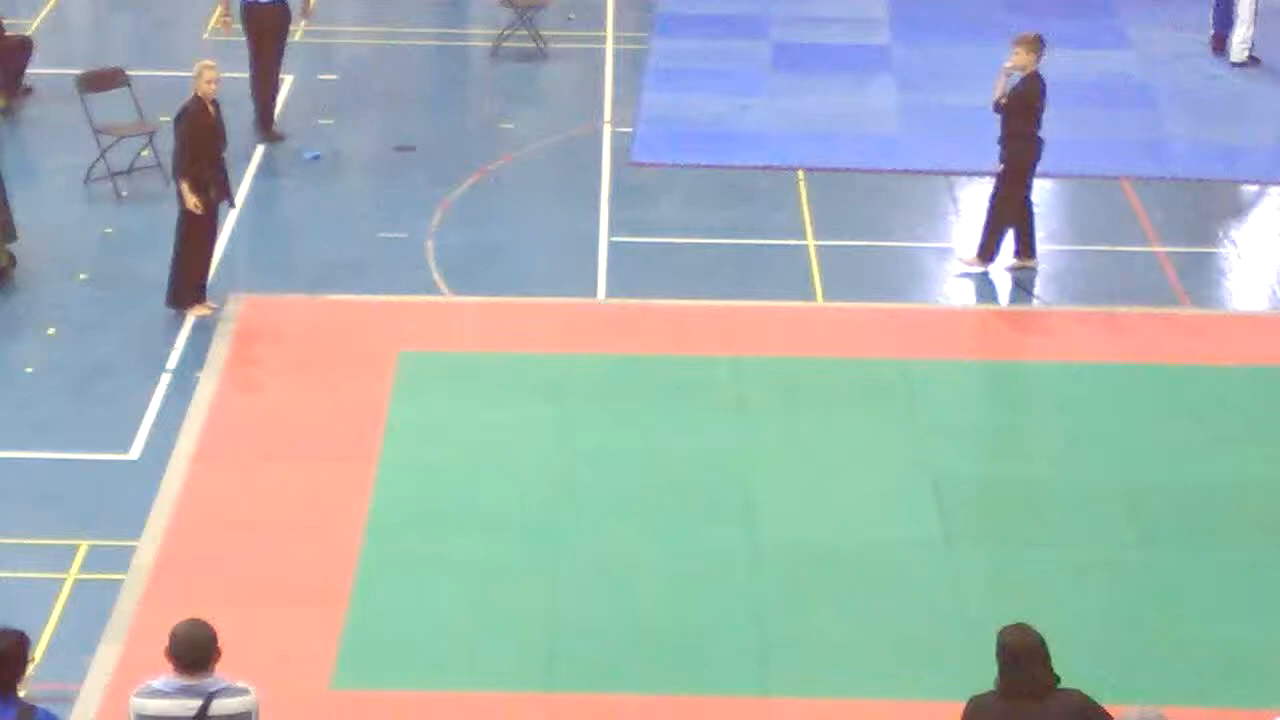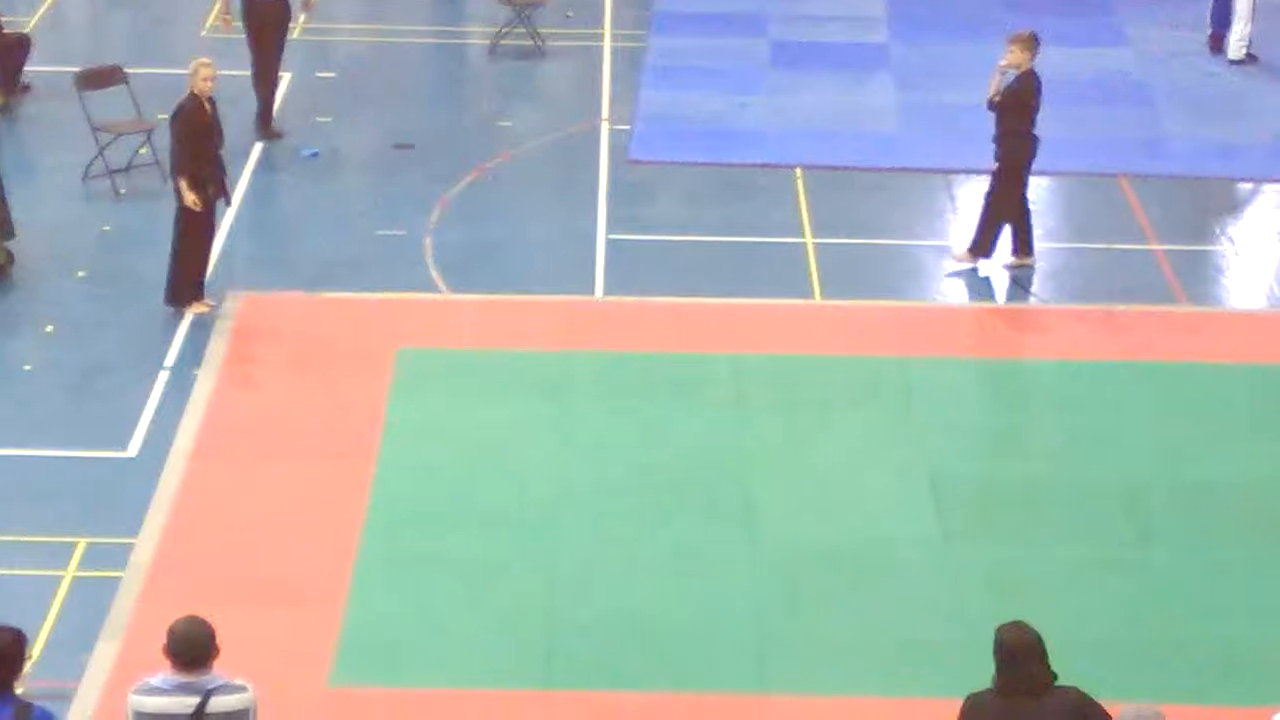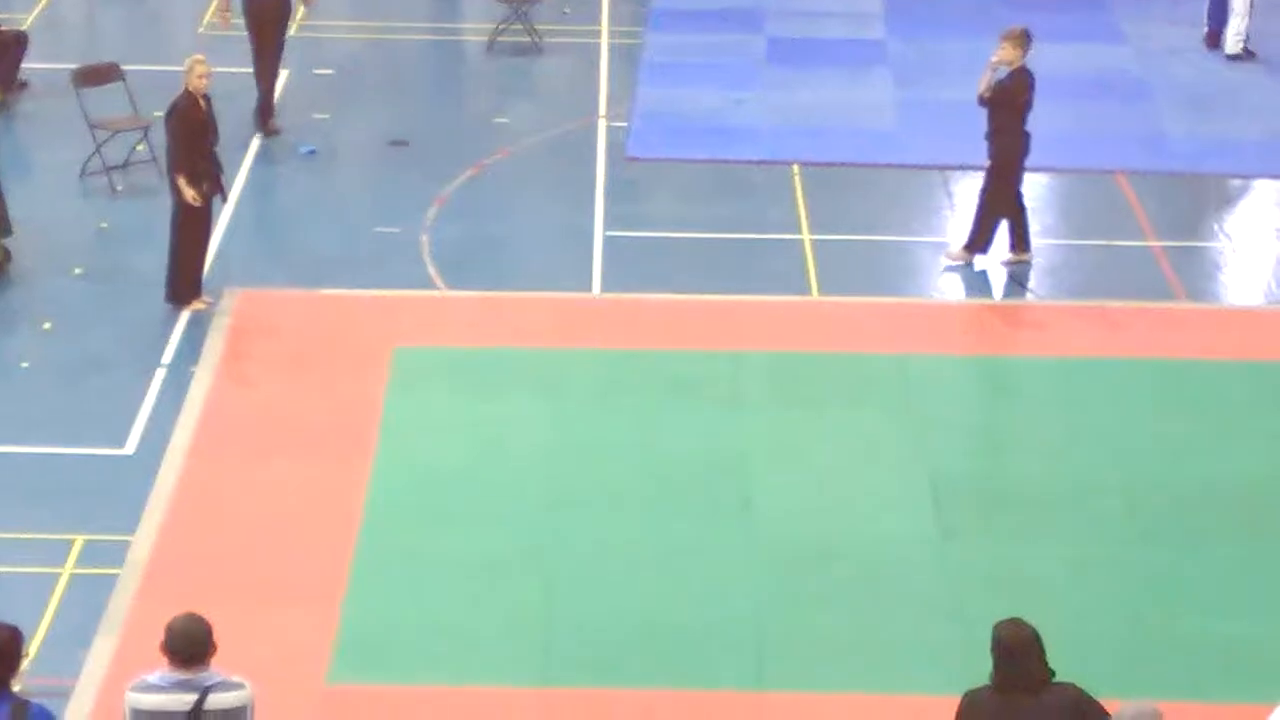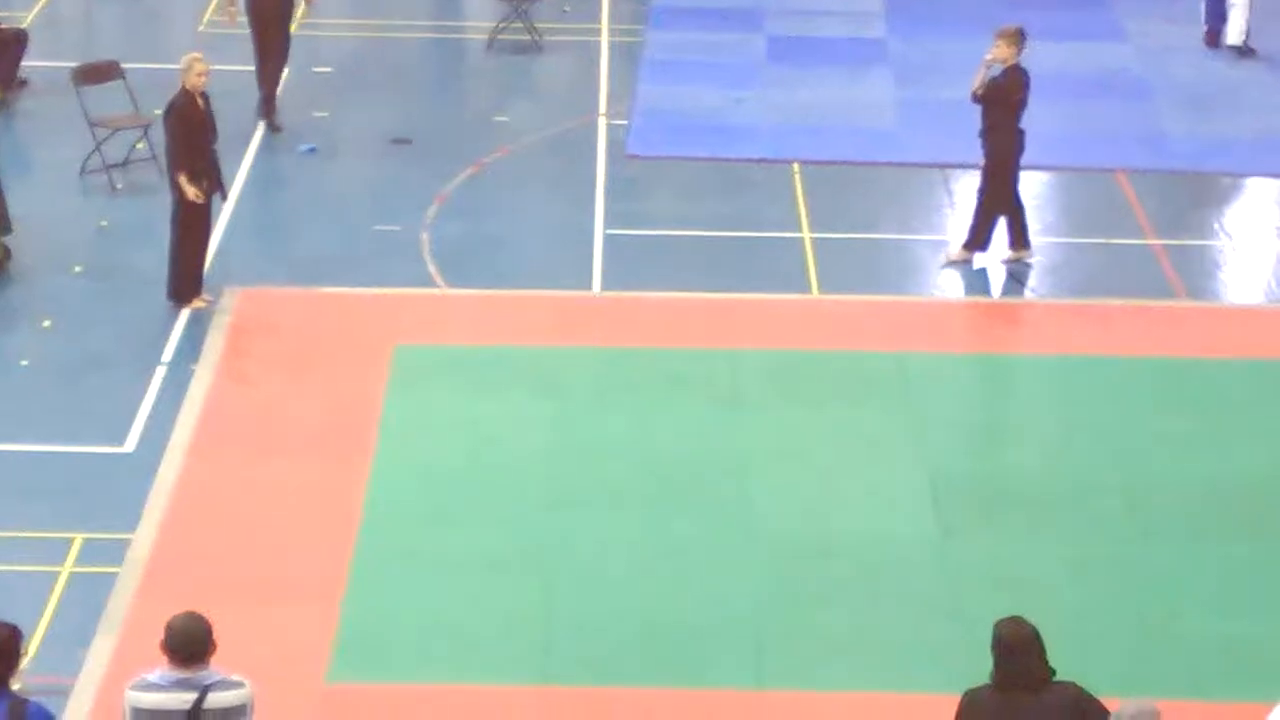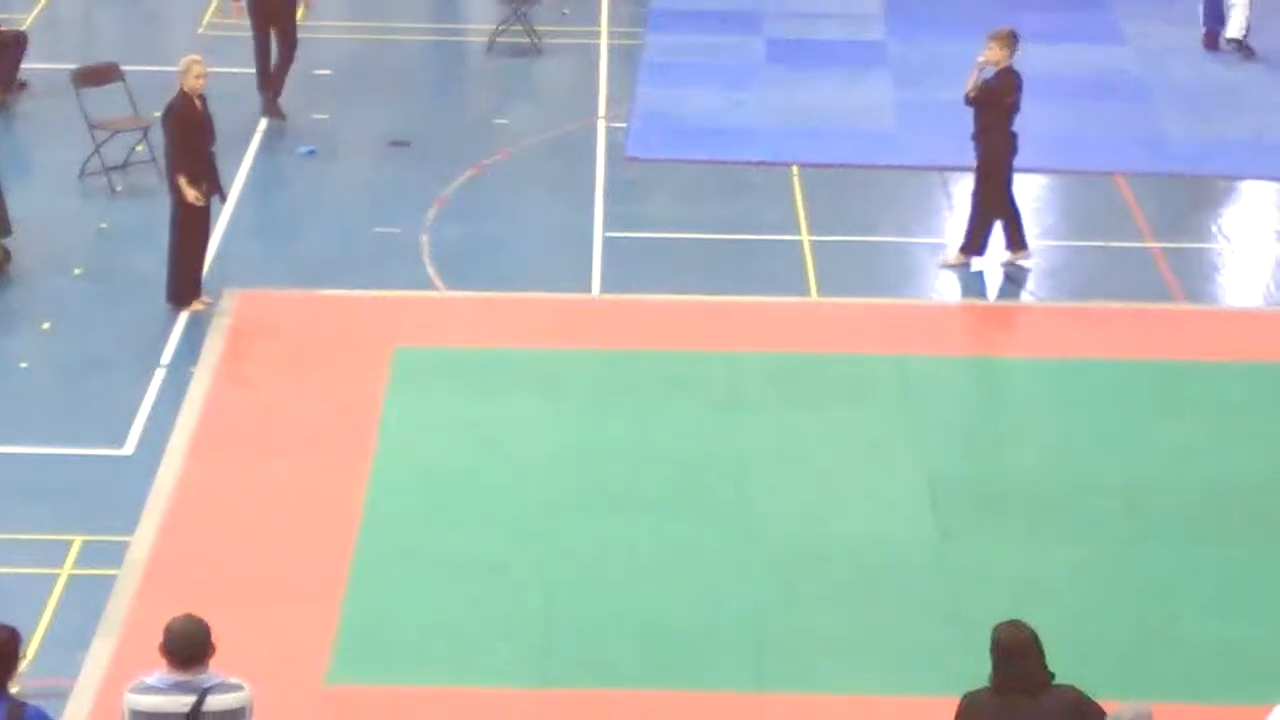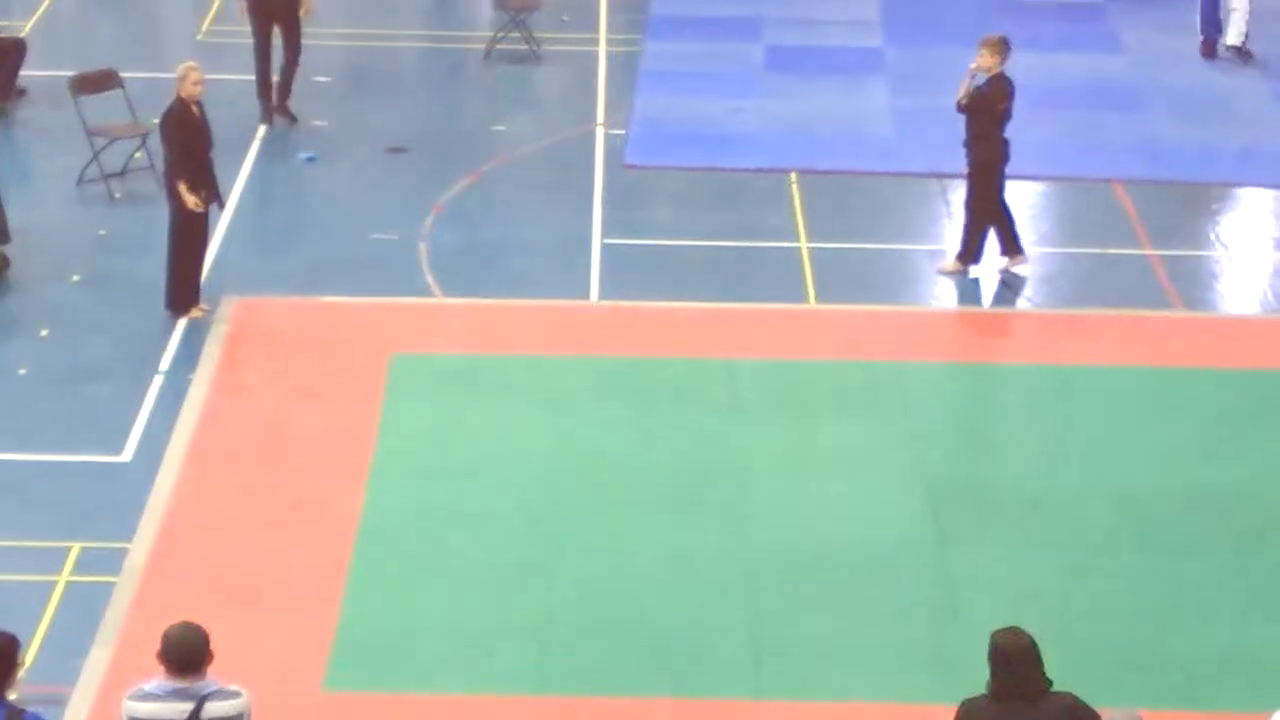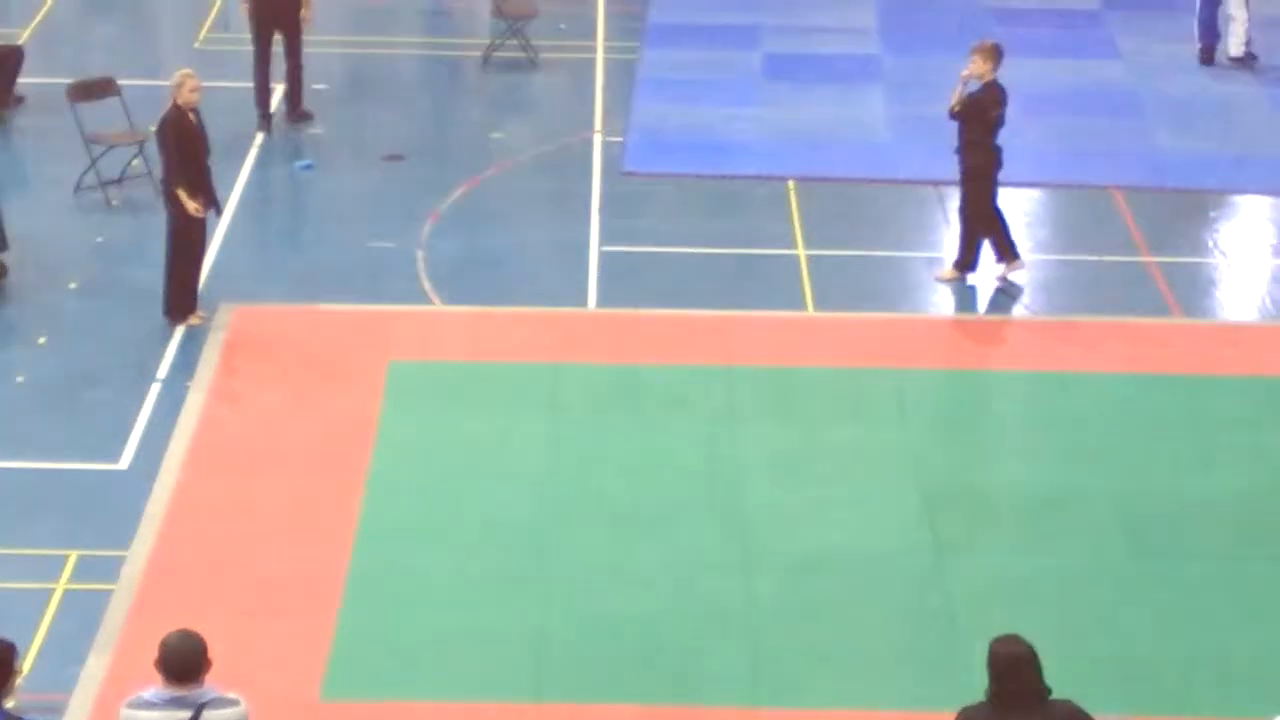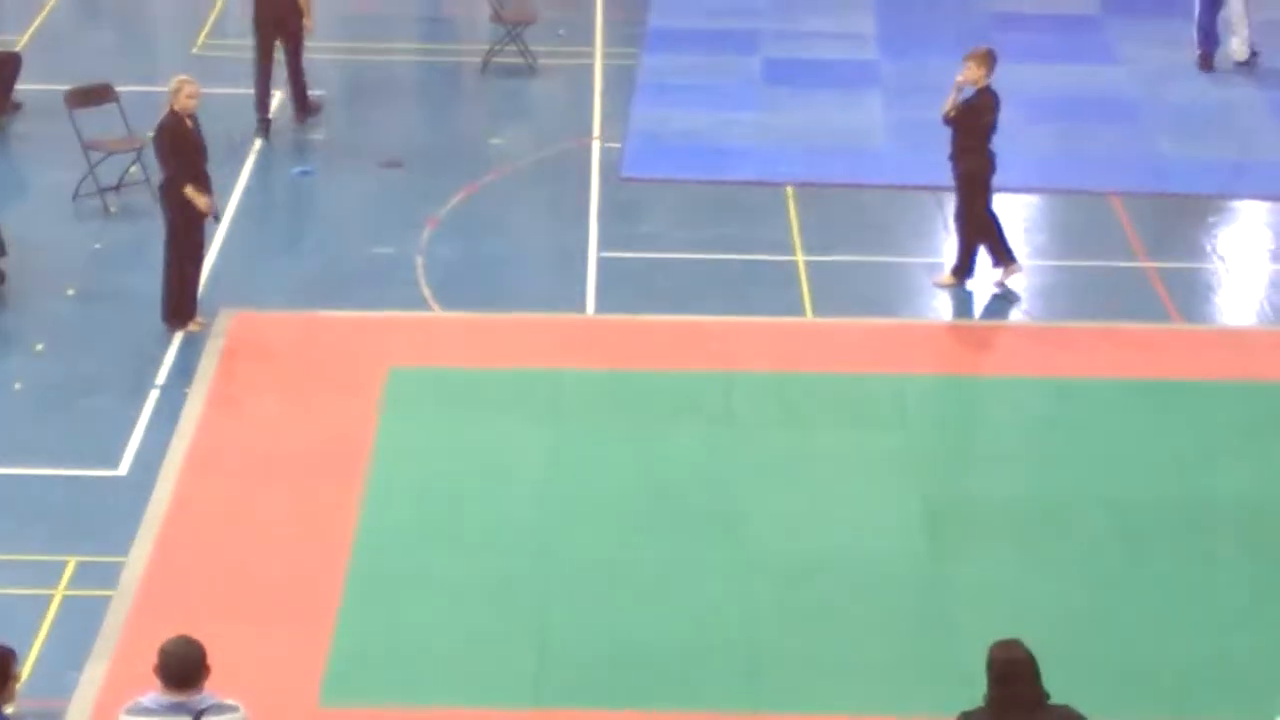
dt=0.1s
person 1, frame 1
left shoulder: (213, 107)
right shoulder: (189, 113)
right elbow: (180, 156)
left wrist: (221, 183)
right wrist: (186, 192)
left hip: (211, 183)
right hip: (194, 185)
left knee: (206, 241)
right knee: (190, 241)
left ankle: (198, 296)
right ankle: (183, 300)
person 1, frame 2
left shoulder: (209, 104)
right shoulder: (185, 110)
right elbow: (178, 154)
left wrist: (218, 180)
right wrist: (185, 190)
left hip: (208, 180)
right hip: (192, 183)
left knee: (204, 238)
right knee: (188, 239)
left ankle: (196, 293)
right ankle: (182, 298)
person 1, frame 3
left shoulder: (205, 101)
right shoulder: (179, 108)
right elbow: (174, 152)
left wrist: (213, 178)
right wrist: (183, 186)
left hip: (204, 177)
right hip: (188, 180)
left knee: (200, 236)
right knee: (186, 237)
left ankle: (193, 291)
right ankle: (181, 296)
person 1, frame 4
left shoulder: (203, 99)
right shoulder: (177, 107)
right elbow: (173, 150)
left wrist: (212, 176)
right wrist: (185, 184)
left hip: (203, 175)
right hip: (188, 178)
left knee: (201, 234)
right knee: (186, 235)
left ankle: (194, 289)
right ankle: (182, 294)
person 1, frame 5
left shoulder: (200, 102)
right shoulder: (176, 109)
right elbow: (173, 153)
left wrist: (210, 179)
right wrist: (184, 186)
left hip: (202, 177)
right hip: (186, 180)
left knee: (199, 237)
right knee: (186, 238)
left ankle: (193, 292)
right ankle: (182, 297)
person 1, frame 6
left shoulder: (197, 108)
right shoulder: (173, 116)
right elbow: (173, 160)
left wrist: (208, 186)
right wrist: (184, 193)
left hip: (200, 184)
right hip: (185, 187)
left knee: (198, 243)
right knee: (184, 244)
left ankle: (191, 299)
right ankle: (180, 304)
person 1, frame 7
left shoulder: (194, 115)
right shoulder: (170, 123)
right elbow: (171, 167)
left wrist: (205, 194)
right wrist: (184, 199)
left hip: (199, 191)
right hip: (182, 194)
left knee: (194, 250)
right knee: (182, 252)
left ankle: (189, 306)
right ankle: (178, 311)
person 1, frame 8
left shoulder: (191, 121)
right shoulder: (167, 128)
right elbow: (172, 171)
left wrist: (202, 195)
right wrist: (194, 196)
left hip: (195, 195)
right hip: (180, 199)
left knee: (193, 256)
right knee: (180, 257)
left ankle: (187, 313)
right ankle: (177, 317)
person 2, frame 1
left shoulder: (1029, 87)
right shoulder: (1032, 83)
left elbow: (999, 105)
right elbow: (1010, 106)
left wrist: (1003, 77)
right wrist: (1009, 77)
left hip: (1020, 150)
right hip: (1023, 148)
left knee: (1001, 202)
right knee: (1018, 203)
left ankle: (984, 256)
right ankle: (1026, 255)
person 2, frame 2
left shoulder: (1023, 85)
right shoulder: (1028, 81)
left elbow: (993, 103)
right elbow: (1005, 104)
left wrist: (998, 75)
right wrist: (1004, 76)
left hip: (1015, 148)
right hip: (1019, 146)
left knee: (997, 200)
right knee: (1015, 201)
left ankle: (976, 251)
right ankle: (1024, 252)
person 2, frame 3
left shoulder: (1014, 82)
right shoulder: (1023, 78)
left elbow: (983, 98)
right elbow: (997, 99)
left wrist: (990, 71)
right wrist: (994, 72)
left hip: (1007, 145)
right hip: (1012, 143)
left knee: (991, 197)
right knee: (1010, 197)
left ankle: (971, 249)
right ankle: (1021, 248)
person 2, frame 4
left shoulder: (1007, 79)
right shoulder: (1017, 76)
left elbow: (977, 95)
right elbow: (993, 97)
left wrist: (984, 68)
right wrist: (989, 70)
left hip: (1001, 143)
right hip: (1007, 140)
left knee: (989, 196)
right knee: (1007, 195)
left ankle: (971, 247)
right ankle: (1020, 246)
person 2, frame 5
left shoulder: (999, 83)
right shoulder: (1011, 78)
left elbow: (969, 98)
left wrist: (977, 71)
left hip: (993, 146)
right hip: (1000, 143)
left knee: (984, 198)
right knee: (1001, 197)
left ankle: (968, 251)
right ankle: (1018, 247)
person 2, frame 6
left shoulder: (991, 89)
right shoulder: (1002, 85)
left elbow: (961, 105)
left wrist: (969, 77)
left hip: (985, 152)
right hip: (992, 149)
left knee: (977, 206)
right knee: (993, 204)
left ankle: (965, 259)
right ankle: (1014, 252)
person 2, frame 7
left shoulder: (983, 96)
right shoulder: (995, 92)
left elbow: (954, 112)
left wrist: (962, 85)
left hip: (978, 160)
right hip: (984, 157)
left knee: (971, 212)
right knee: (986, 209)
left ankle: (962, 266)
right ankle: (1010, 257)
person 2, frame 8
left shoulder: (977, 102)
right shoulder: (987, 97)
left elbow: (948, 118)
right elbow: (963, 119)
left wrist: (956, 90)
left hip: (971, 166)
right hip: (977, 163)
left knee: (967, 218)
right knee: (981, 215)
left ankle: (960, 272)
right ankle: (1007, 261)
